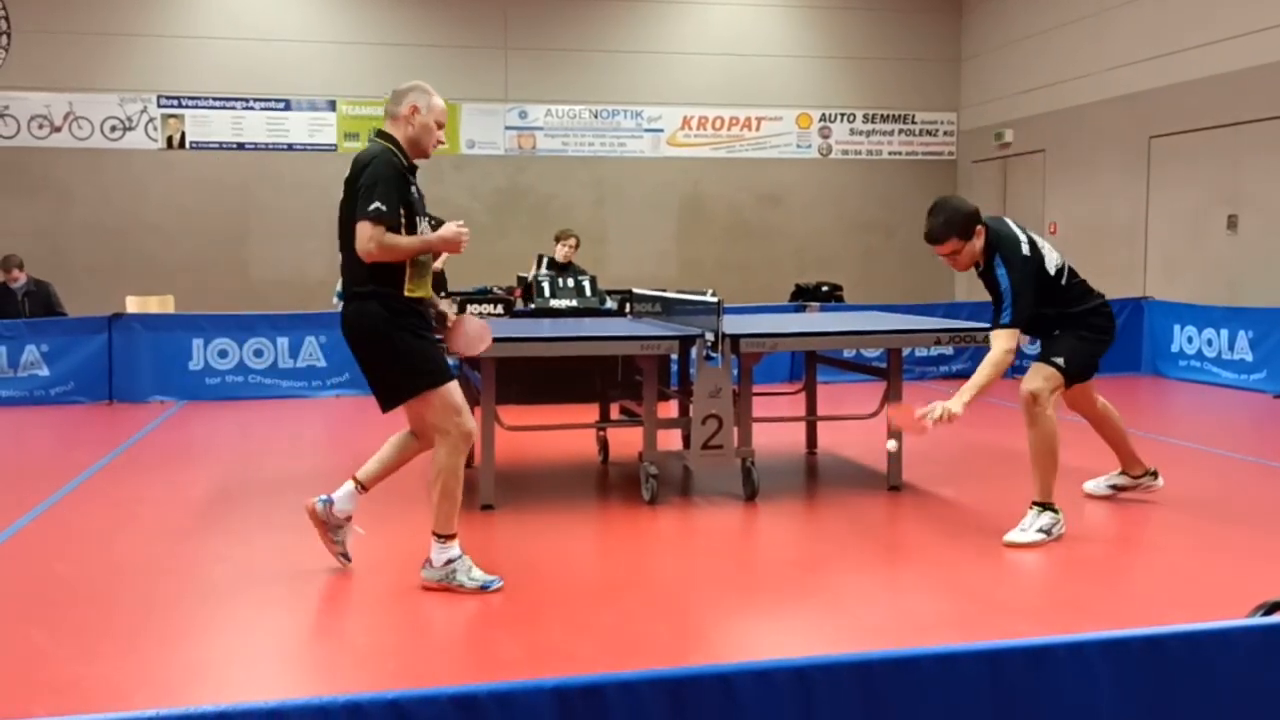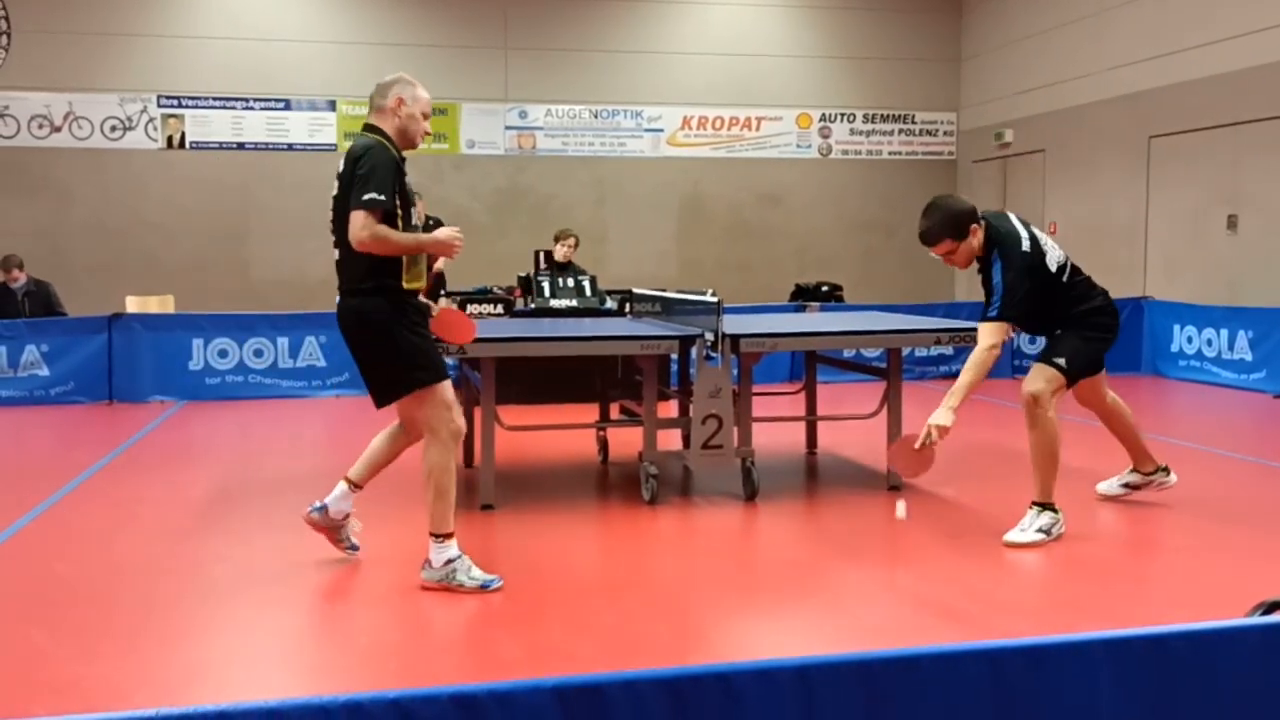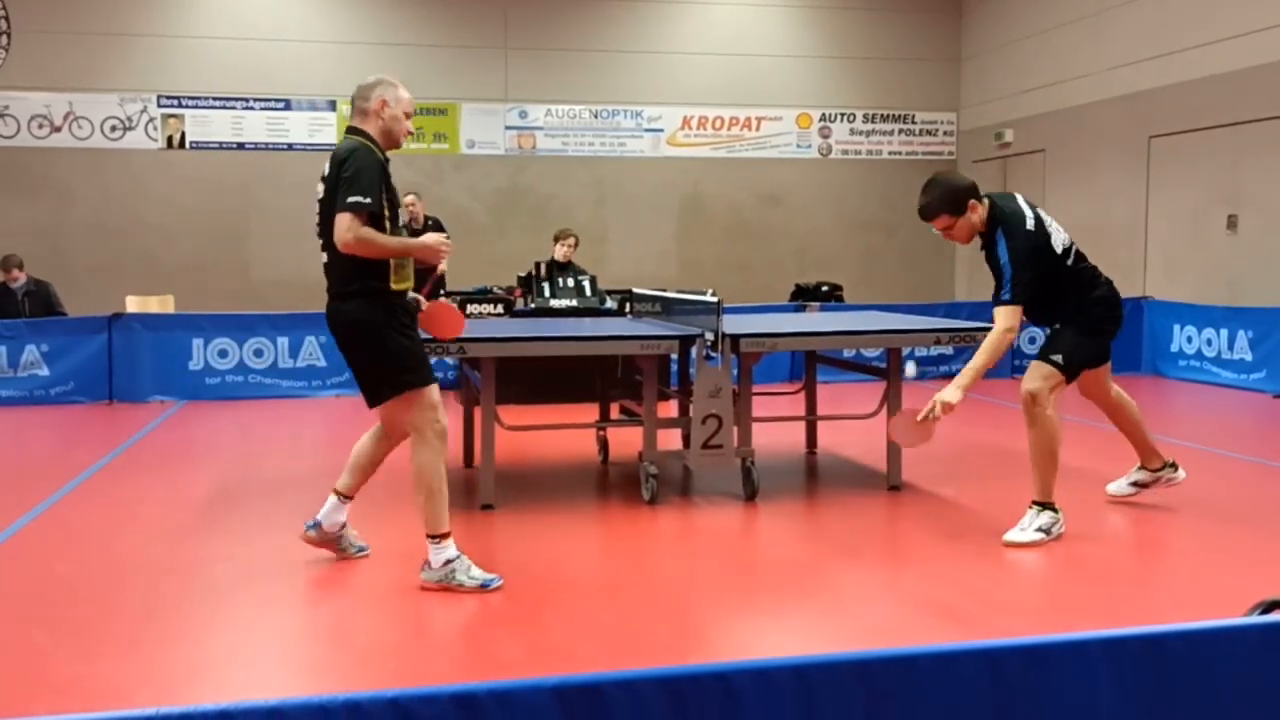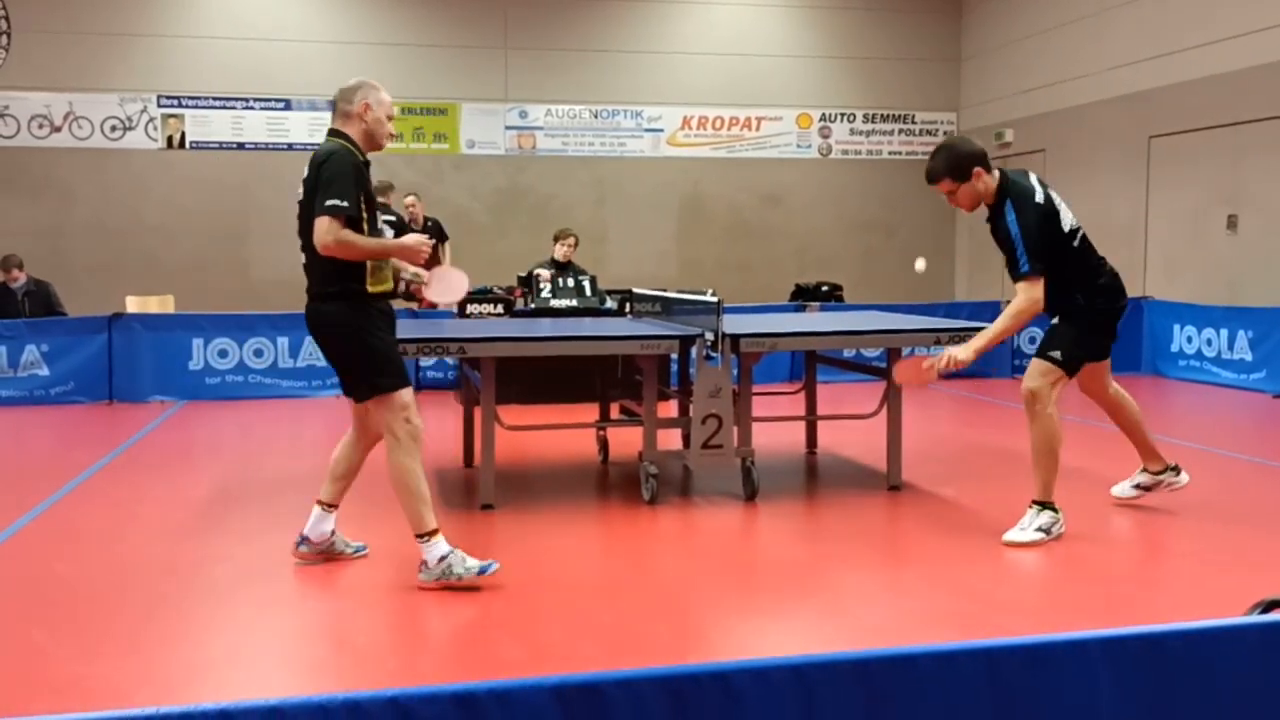
dt=0.1s
person 1, frame 1
left shoulder: (391, 167)
right shoulder: (382, 164)
right elbow: (369, 247)
left wrist: (433, 304)
right wrist: (436, 240)
left hip: (388, 314)
right hip: (384, 317)
left knee: (427, 429)
right knee: (458, 427)
left ankle: (338, 505)
right ankle: (444, 558)
person 1, frame 2
left shoulder: (375, 157)
right shoulder: (376, 156)
right elbow: (362, 237)
left wrist: (417, 299)
right wrist: (430, 242)
left hip: (381, 308)
right hip: (381, 311)
left knee: (415, 422)
right knee: (447, 426)
left ankle: (334, 505)
right ankle: (442, 558)
person 1, frame 3
left shoulder: (356, 158)
right shoulder: (362, 158)
right elbow: (348, 238)
left wrist: (410, 280)
right wrist: (416, 247)
left hip: (365, 309)
right hip: (369, 312)
left knee: (395, 423)
right knee: (430, 428)
left ankle: (329, 521)
right ankle: (442, 558)
person 1, frame 4
left shoulder: (334, 160)
right shoulder: (341, 161)
right elbow: (328, 240)
left wrist: (402, 268)
right wrist: (397, 247)
left hip: (347, 311)
right hip: (349, 314)
left knee: (369, 426)
right knee: (404, 430)
left ankle: (318, 531)
right ankle: (435, 555)
person 2, frame 1
left shoulder: (1011, 265)
right shoulder: (995, 228)
left elbow: (1005, 347)
left wrist: (961, 399)
left hip: (1085, 324)
right hip: (1075, 316)
left knee: (1035, 392)
right knee: (1081, 400)
left ankle: (1046, 511)
right ankle: (1136, 472)
person 2, frame 2
left shoulder: (1009, 261)
right shoulder: (995, 222)
left elbow: (990, 344)
left wrist: (948, 407)
left hip: (1088, 323)
right hip: (1078, 313)
left knee: (1036, 393)
right knee: (1091, 395)
left ankle: (1046, 511)
right ankle: (1148, 469)
person 2, frame 3
left shoulder: (1010, 240)
right shoulder: (1003, 204)
left elbow: (1006, 329)
left wrist: (957, 388)
left hip: (1088, 312)
right hip: (1092, 303)
left knee: (1036, 394)
right knee: (1099, 389)
left ankle: (1045, 512)
right ankle: (1158, 466)
person 2, frame 4
left shoulder: (1018, 213)
right shoulder: (1014, 180)
left elbow: (1030, 300)
left wrist: (971, 349)
left hip: (1089, 305)
right hip: (1093, 295)
left knee: (1036, 389)
right knee: (1098, 387)
left ankle: (1046, 510)
right ankle: (1159, 468)
